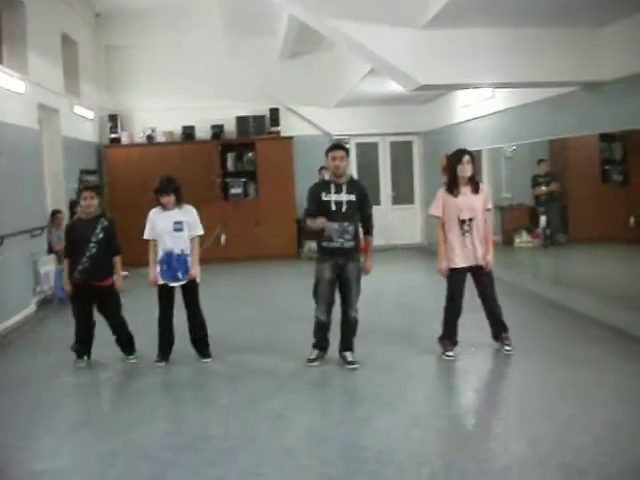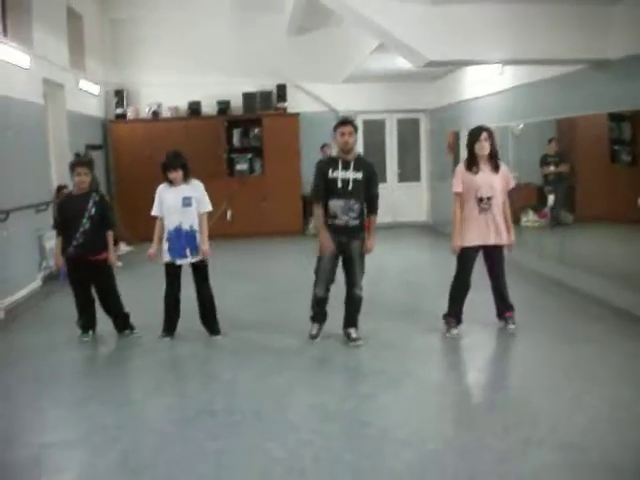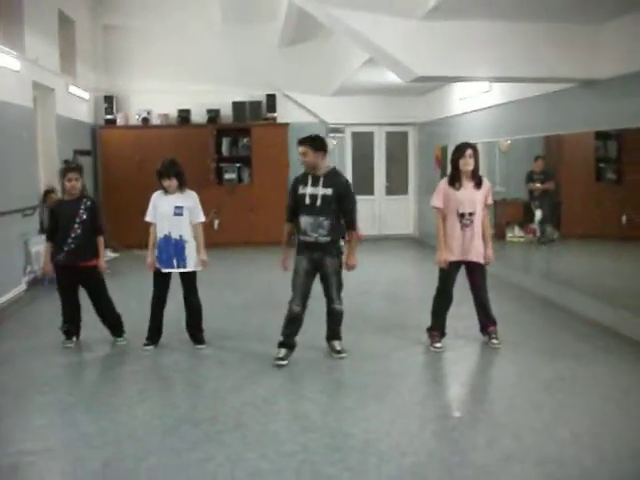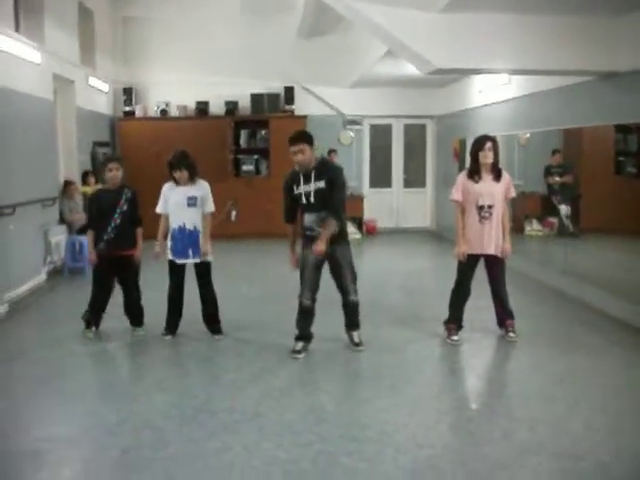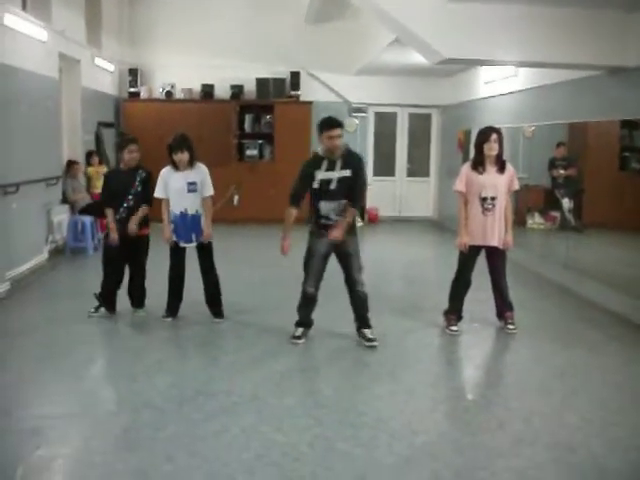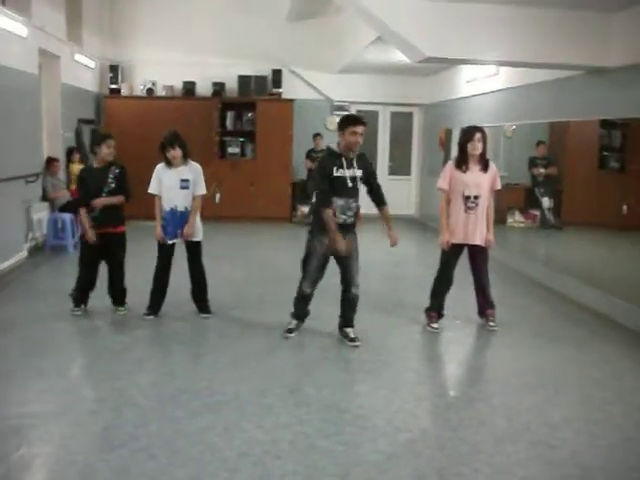
dt=0.4s
person 1, frame 1
left shoulder: (359, 190)
right shoulder: (318, 189)
left elbow: (367, 225)
right elbow: (308, 218)
left wrist: (368, 257)
right wrist: (317, 222)
left hip: (351, 258)
right hip: (326, 257)
left knee: (350, 307)
right knee: (323, 306)
left ankle: (346, 349)
right ankle: (320, 346)
person 1, frame 2
left shoulder: (366, 168)
right shoulder: (324, 166)
left elbow: (372, 205)
right elbow: (317, 200)
left wrist: (370, 236)
right wrist: (322, 231)
left hip: (355, 236)
right hip: (331, 234)
left knee: (355, 285)
right knee: (322, 282)
left ankle: (351, 326)
right ankle: (318, 320)
person 1, frame 3
left shoulder: (340, 183)
right shoulder: (299, 182)
left elbow: (350, 220)
right elbow: (291, 218)
left wrist: (351, 253)
right wrist: (285, 249)
left hip: (330, 251)
right hip: (304, 251)
left knee: (334, 299)
right knee: (297, 300)
left ankle: (334, 339)
right ankle: (286, 345)
person 1, frame 4
left shoulder: (332, 171)
right shoulder: (292, 180)
left elbow: (337, 210)
right elbow: (291, 217)
left wrist: (323, 240)
right wrist: (292, 248)
left hip: (337, 241)
right hip: (310, 244)
left knee: (348, 289)
right knee: (306, 294)
left ankle: (353, 329)
right ankle: (303, 337)
person 1, frame 5
left shoulder: (354, 161)
right shoulder: (312, 165)
left elbow: (356, 199)
right elbow: (295, 200)
left wrist: (342, 227)
right wrist: (286, 235)
left hip: (346, 231)
right hip: (320, 232)
left knee: (356, 281)
right knee: (311, 281)
left ankle: (364, 327)
right ankle: (303, 324)
person 1, frame 6
left shoulder: (364, 163)
right shoulder: (326, 162)
left elbow: (377, 196)
right elbow: (323, 203)
left wrist: (390, 228)
right wrist: (334, 235)
left hip: (349, 231)
right hip: (322, 231)
left knee: (352, 283)
right knee: (309, 279)
left ankle: (346, 326)
right ankle: (297, 317)
person 2, frame 1
left shoulder: (482, 190)
right shoulder: (444, 193)
left elbow: (487, 223)
right elbow: (440, 227)
left wrist: (490, 252)
right wrist: (441, 257)
left hip: (479, 255)
right hip: (456, 257)
left knee: (489, 297)
right knee: (454, 300)
left ankle: (501, 334)
right ankle: (448, 340)
person 2, frame 2
left shoulder: (501, 169)
right shoulder: (463, 170)
left elbow: (504, 202)
right elbow: (458, 204)
left wrist: (510, 230)
right wrist: (456, 235)
left hip: (495, 234)
right hip: (469, 235)
left knee: (498, 275)
right knee: (462, 277)
left ankle: (506, 313)
right ankle: (452, 318)
person 2, frame 3
left shoulder: (483, 185)
right shoulder: (445, 185)
left elbow: (485, 217)
right elbow: (440, 220)
left wrist: (489, 246)
right wrist: (441, 249)
left hip: (475, 249)
right hip: (451, 250)
left knee: (480, 290)
right knee: (444, 291)
left ankle: (489, 328)
right ankle: (436, 332)
person 2, frame 4
left shoulder: (503, 178)
right shoulder: (465, 178)
left elbow: (505, 211)
right elbow: (459, 213)
left wrist: (507, 240)
right wrist: (459, 242)
left hip: (494, 243)
right hip: (470, 243)
left knee: (498, 284)
right knee: (462, 284)
left ankle: (507, 321)
right ankle: (453, 324)
person 2, frame 5
left shoulder: (507, 170)
right shoulder: (469, 169)
left elbow: (508, 203)
right elbow: (462, 203)
left wrist: (509, 232)
right wrist: (462, 233)
left hip: (496, 235)
right hip: (472, 234)
left knee: (499, 276)
right knee: (463, 275)
left ankle: (506, 314)
right ankle: (452, 315)
person 2, frame 6
left shoulder: (490, 169)
right shoulder: (452, 167)
left elbow: (490, 202)
right elbow: (444, 201)
left wrist: (490, 231)
right wrist: (443, 231)
left hip: (479, 233)
right hip: (455, 232)
left knee: (481, 274)
right knee: (445, 273)
left ankle: (487, 311)
right ankle: (434, 312)
person 3, frame 1
left shoulder: (188, 211)
right shoulder: (154, 214)
left elbow: (195, 240)
right elbow: (152, 244)
left wrist: (195, 266)
right wrist: (152, 270)
left hip: (186, 269)
right hip: (164, 271)
left knee: (193, 309)
right knee: (165, 312)
left ankle: (203, 348)
right ankle: (164, 352)
person 3, frame 2
left shoulder: (196, 187)
right shoulder: (162, 190)
left elbow: (203, 216)
right elbow: (160, 220)
left wrist: (204, 242)
right wrist: (155, 245)
left hip: (195, 246)
right hip: (172, 248)
left knee: (203, 286)
right knee: (171, 289)
left ankle: (212, 325)
right ankle: (169, 327)
person 3, frame 3
left shoulder: (190, 197)
right shoulder: (156, 197)
left elbow: (198, 226)
right elbow: (153, 227)
left wrist: (201, 251)
right wrist: (150, 253)
left hip: (186, 255)
right hip: (162, 255)
left knee: (191, 295)
right knee: (158, 296)
left ankle: (196, 334)
right ankle: (153, 336)
person 3, frame 4
left shoulder: (202, 187)
right shoulder: (167, 189)
left elbow: (207, 217)
right elbow: (164, 218)
left wrist: (206, 243)
right wrist: (160, 242)
left hip: (198, 245)
right hip: (176, 246)
left knee: (206, 285)
right knee: (175, 287)
left ankle: (214, 324)
right ankle: (171, 325)
person 3, frame 5
left shoulder: (201, 170)
right shoulder: (166, 173)
left elbow: (207, 200)
right elbow: (165, 203)
left wrist: (208, 226)
right wrist: (166, 228)
left hip: (200, 228)
right hip: (177, 230)
left knee: (208, 268)
right knee: (176, 269)
left ankle: (216, 307)
right ankle: (172, 308)
person 3, frame 6
left shoulder: (194, 168)
right shoulder: (160, 170)
left elbow: (198, 199)
right elbow: (157, 199)
left wrist: (190, 224)
right wrist: (158, 225)
left hip: (190, 226)
right hip: (167, 226)
left knee: (196, 265)
right knee: (162, 266)
left ankle: (202, 303)
right ankle: (154, 305)
person 4, frame 1
left shoulder: (106, 223)
right shoulder: (72, 226)
left elbow: (115, 252)
right elbow: (67, 256)
left wrist: (119, 276)
right wrist: (66, 279)
left hip: (104, 281)
right hip: (80, 282)
left knee: (115, 317)
right knee: (83, 320)
left ankle: (129, 350)
right ankle: (82, 353)
person 4, frame 2
left shoulder: (98, 198)
right shoulder: (64, 202)
left elbow: (108, 227)
right elbow: (60, 231)
left wrist: (111, 251)
right wrist: (58, 255)
left hip: (98, 255)
right hip: (75, 257)
left knee: (108, 293)
right knee: (82, 295)
left ankle: (124, 325)
right ankle: (87, 327)
person 4, frame 3
left shoulder: (90, 204)
right shoulder: (56, 208)
left elbow: (98, 232)
right elbow: (50, 237)
left wrist: (101, 257)
right wrist: (47, 261)
left hip: (89, 262)
right hip: (64, 263)
left knee: (101, 298)
right knee: (69, 300)
left ankle: (117, 331)
right ankle: (71, 333)
person 4, frame 4
left shoulder: (130, 194)
right shoulder: (96, 197)
left elbow: (137, 223)
right elbow: (91, 226)
left wrist: (139, 247)
right wrist: (91, 250)
left hip: (127, 251)
right hip: (104, 252)
left knee: (131, 288)
right knee: (100, 288)
left ankle: (137, 322)
right ankle: (91, 322)
person 4, frame 5
left shoulder: (145, 175)
right shoulder: (111, 176)
left elbow: (147, 203)
right elbow: (107, 205)
left wrist: (135, 220)
right wrist: (113, 230)
left hip: (139, 231)
right hip: (116, 231)
left knee: (138, 269)
right knee: (112, 269)
left ankle: (138, 303)
right ankle: (106, 304)
person 4, frame 6
left shoulder: (119, 170)
right shoulder: (85, 174)
left elbow: (125, 197)
right elbow: (82, 204)
left wrist: (106, 200)
right wrist: (88, 228)
left hip: (115, 228)
right hip: (92, 228)
left knee: (116, 267)
right knee: (87, 267)
left ankle: (119, 301)
right ankle: (79, 301)
